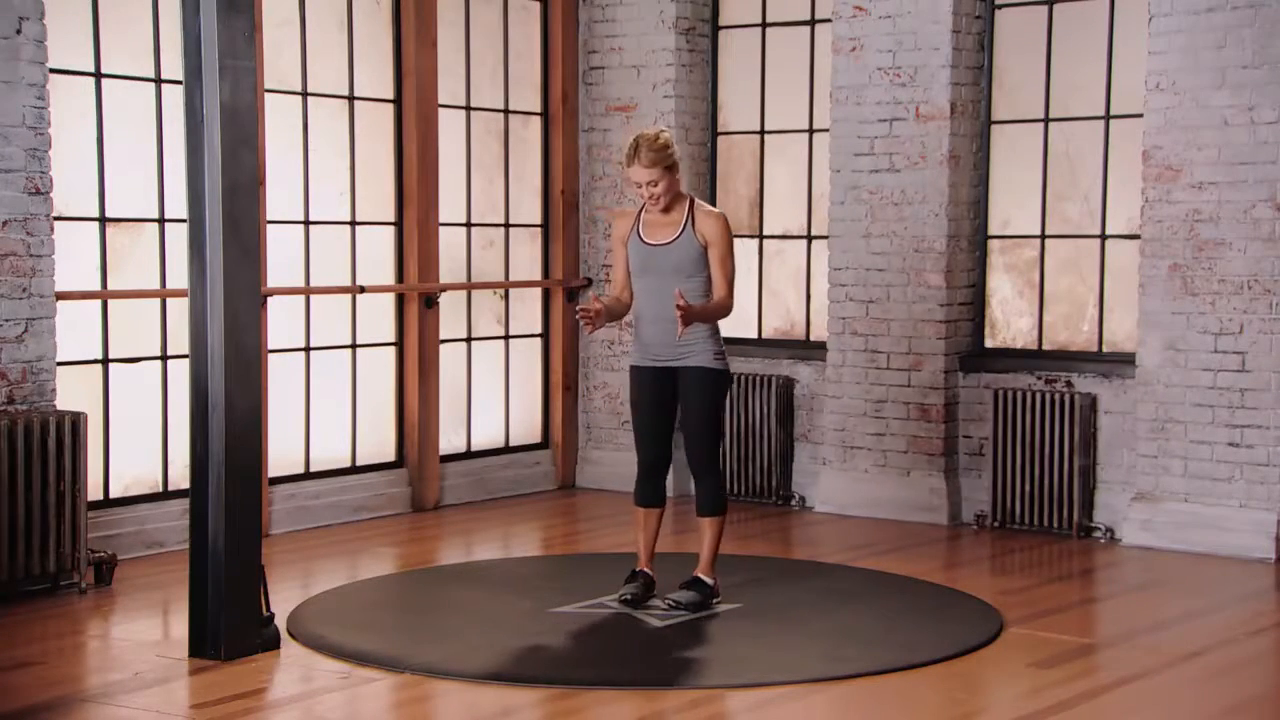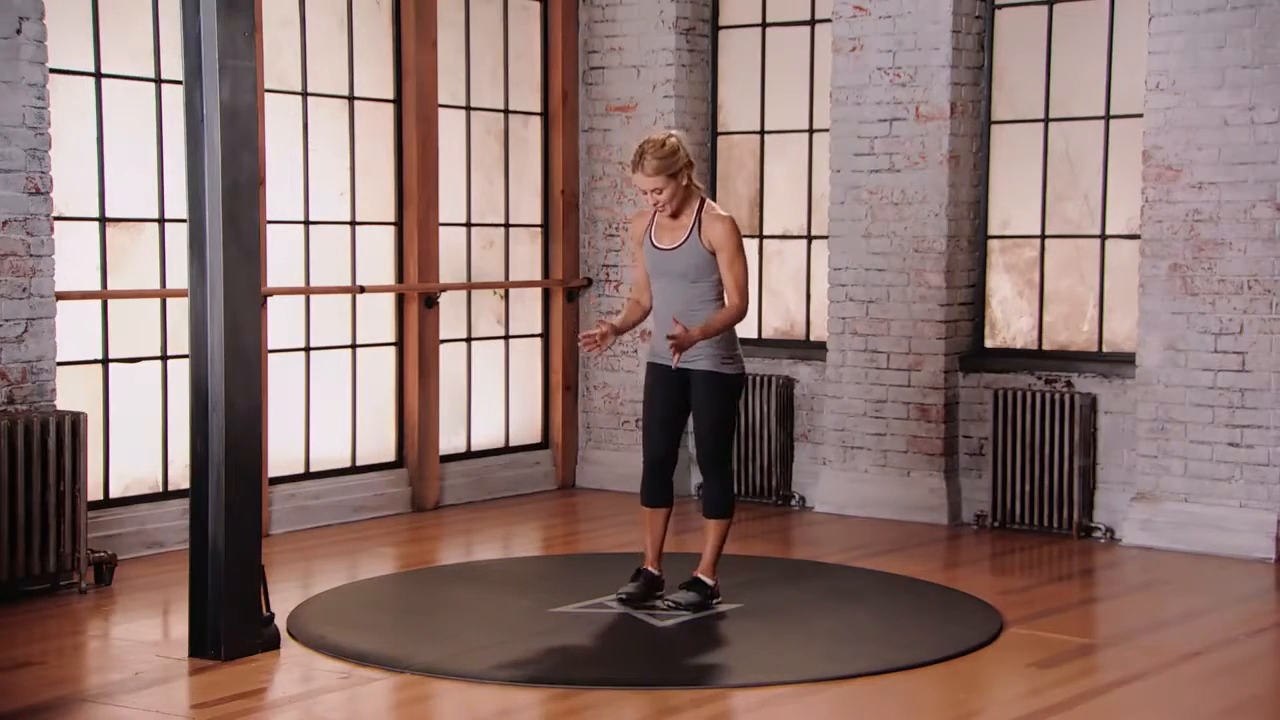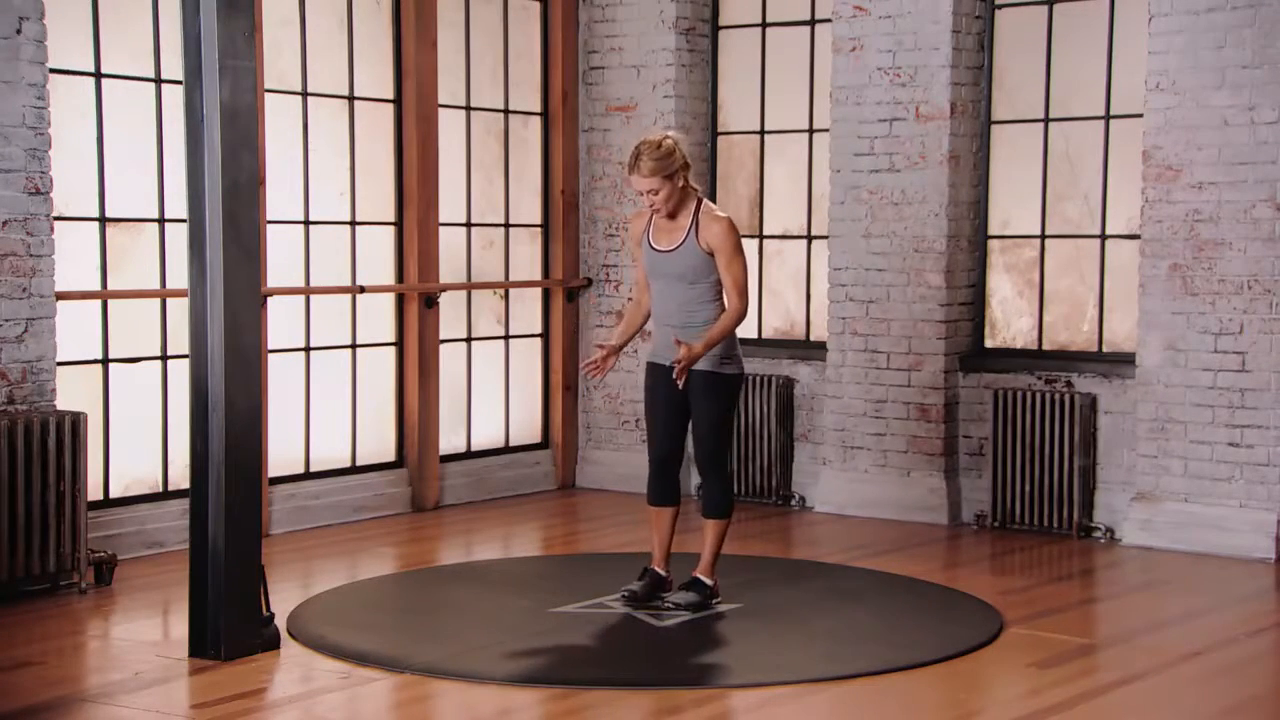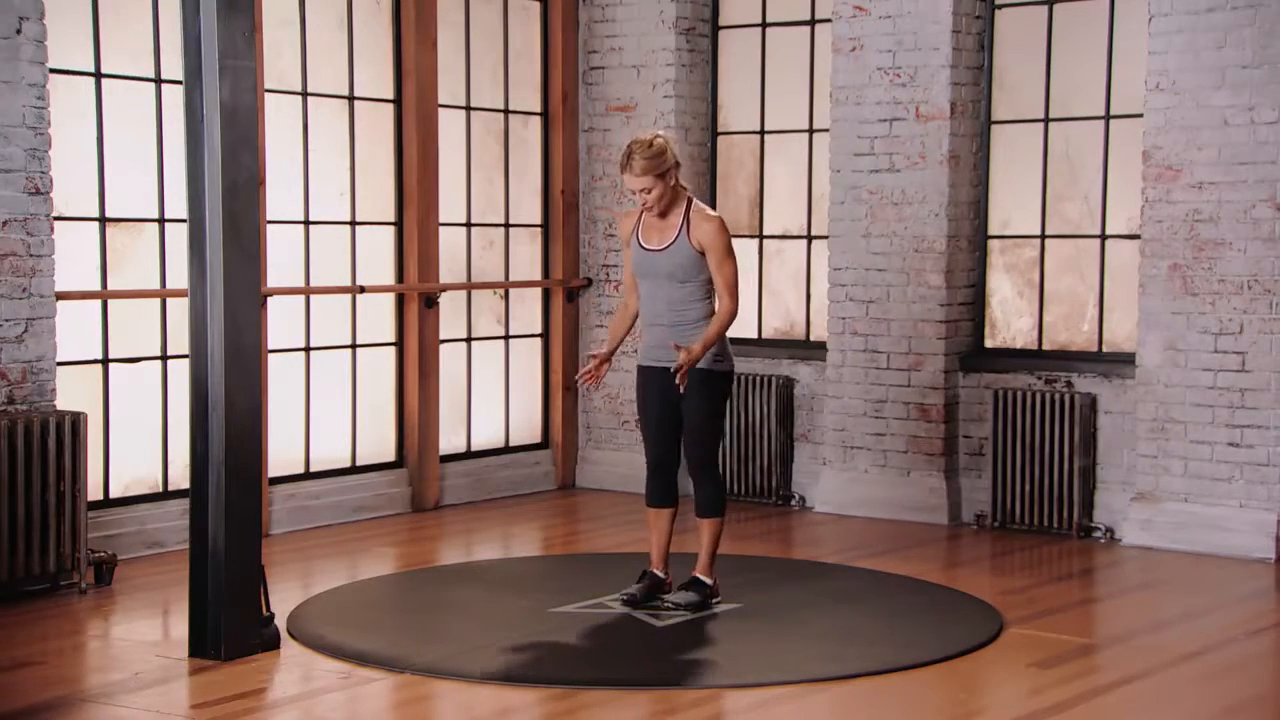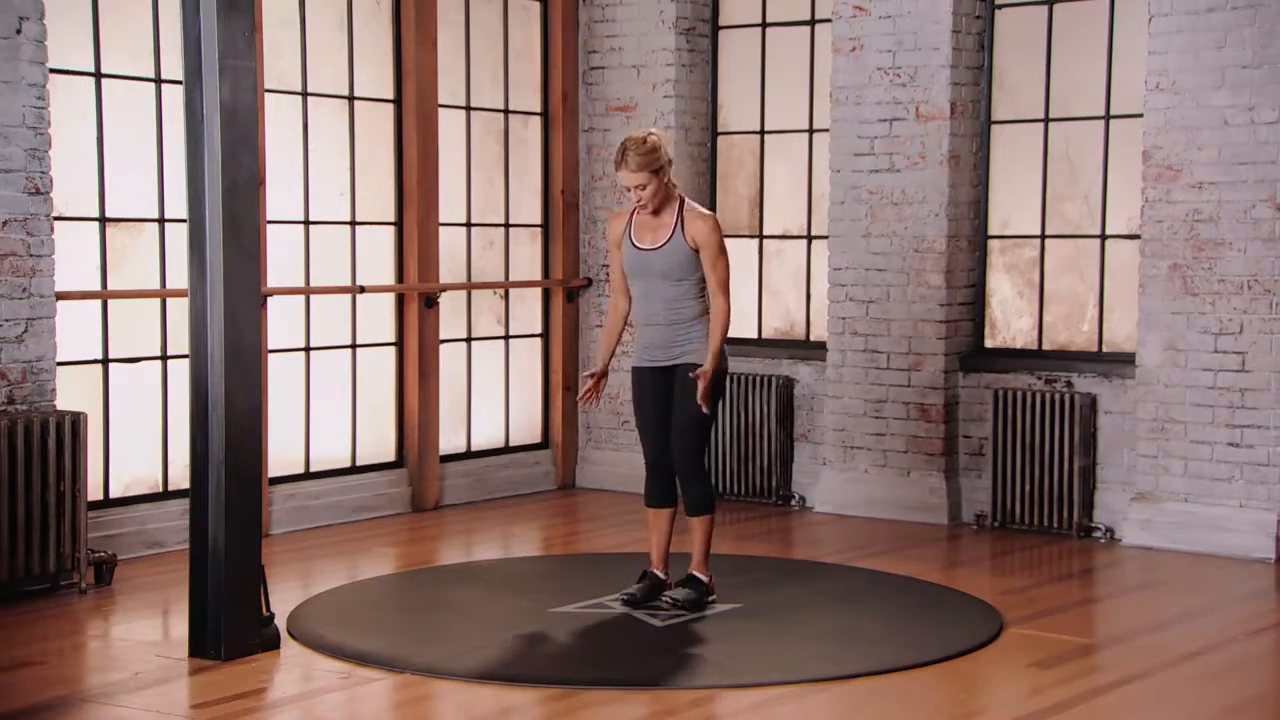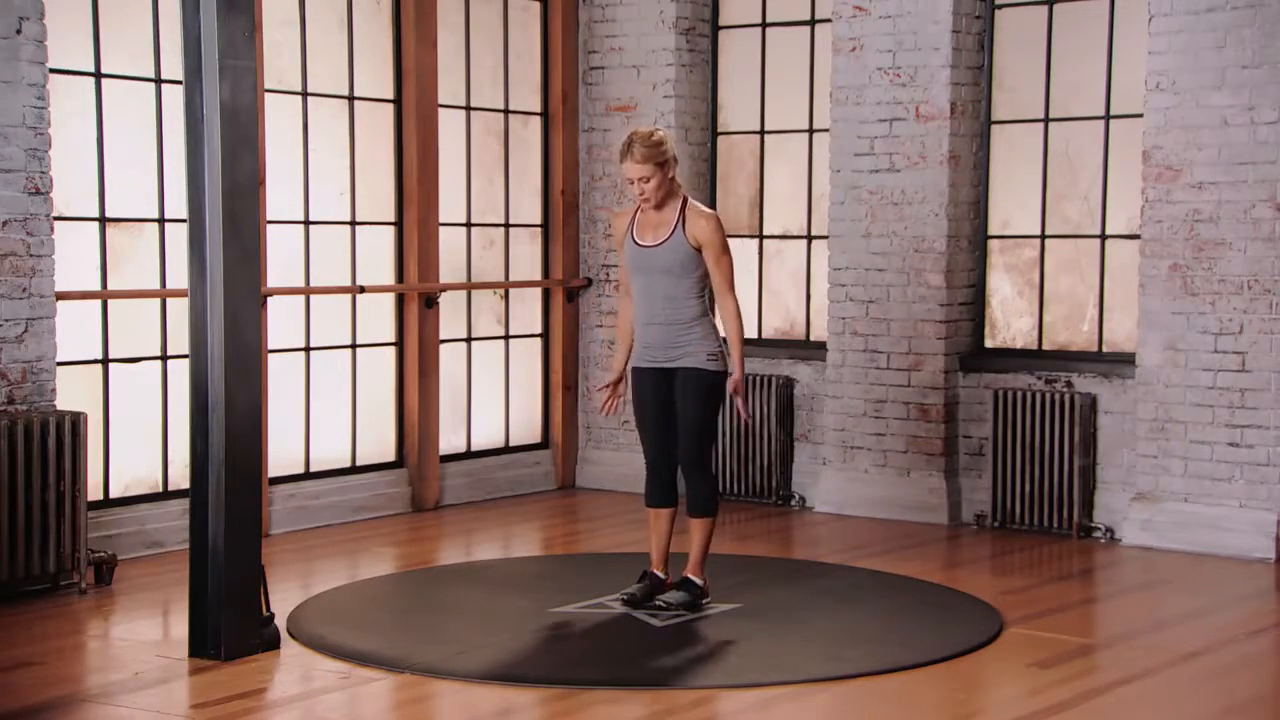
dt=0.3s
person 1, frame 1
left shoulder: (709, 221)
right shoulder: (625, 224)
left elbow: (725, 299)
right elbow: (622, 296)
left wrist: (696, 311)
right wrist: (603, 312)
left hip: (701, 359)
right hip: (648, 360)
left knee: (703, 463)
right knee: (650, 463)
left ankle: (705, 576)
right ankle: (643, 569)
person 1, frame 2
left shoulder: (718, 225)
right shoulder: (641, 227)
left elbow: (738, 303)
right elbow: (642, 296)
left wrist: (697, 334)
right wrist: (615, 328)
left hip: (715, 363)
right hip: (664, 361)
left knee: (713, 465)
right knee: (655, 462)
left ankle: (706, 577)
right ankle: (650, 569)
person 1, frame 3
left shoulder: (716, 226)
right shoulder: (640, 227)
left elbow: (738, 304)
left wrist: (699, 349)
right wrist: (616, 343)
left hip: (714, 365)
right hip: (663, 361)
left knee: (710, 466)
right knee: (661, 462)
left ankle: (705, 577)
right ankle: (658, 570)
person 1, frame 4
left shoulder: (707, 225)
right shoulder: (630, 226)
left elbow: (727, 302)
left wrist: (698, 351)
right wrist: (608, 350)
left hip: (704, 363)
right hip: (653, 362)
left knee: (701, 465)
right knee: (659, 464)
left ankle: (704, 577)
right ankle: (656, 571)
person 1, frame 5
left shoulder: (700, 223)
right shoulder: (619, 226)
left elbow: (720, 300)
right elbow: (620, 300)
left wrist: (710, 365)
right wrist: (602, 362)
left hip: (695, 359)
right hip: (648, 362)
left knee: (687, 462)
right knee: (657, 465)
left ankle: (699, 573)
right ankle: (656, 570)
person 1, frame 6
left shoulder: (701, 222)
right shoulder: (623, 224)
left elbow: (725, 298)
left wrist: (737, 367)
right wrist: (618, 369)
left hip: (696, 361)
right hip: (649, 363)
left knee: (694, 464)
right knee: (657, 465)
left ankle: (694, 577)
right ankle: (656, 570)
